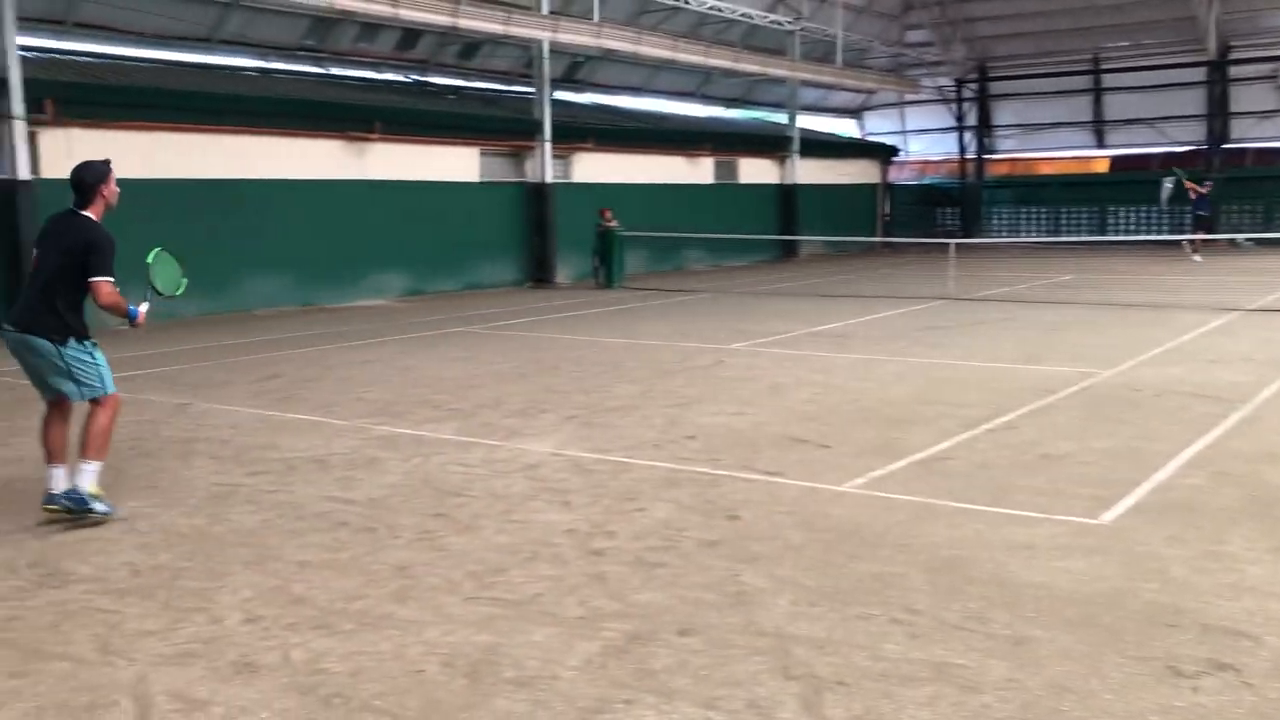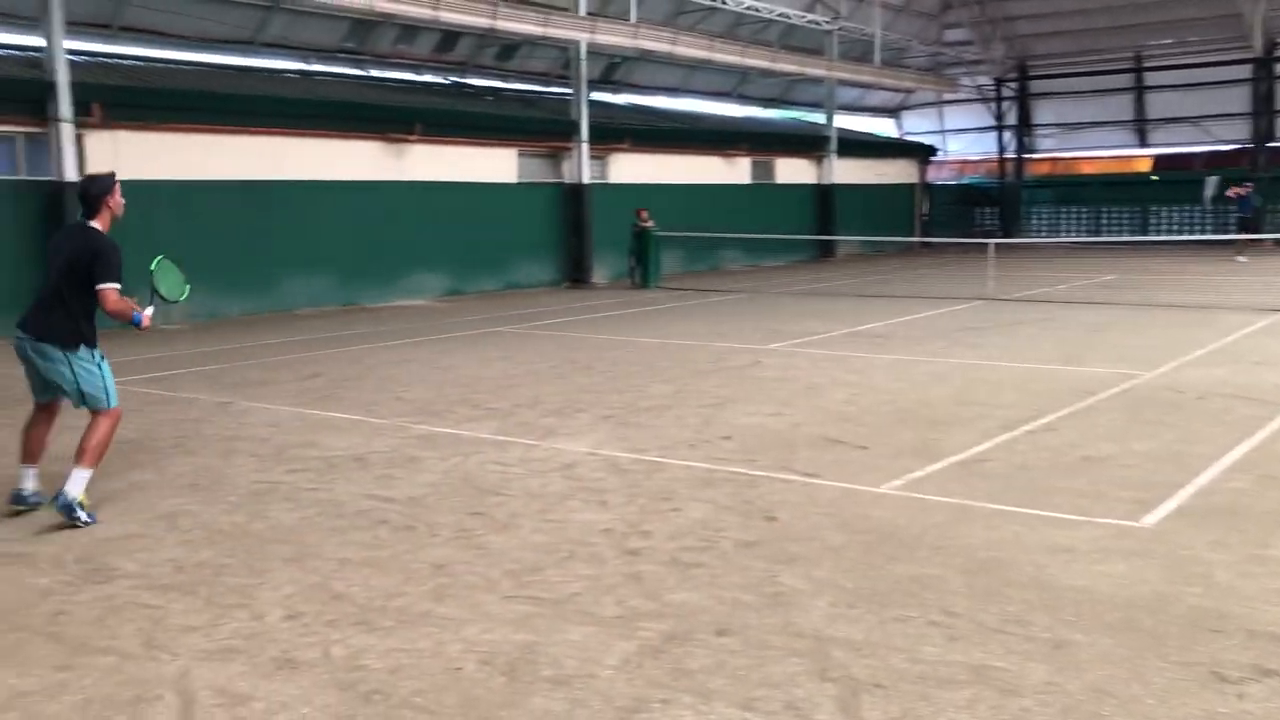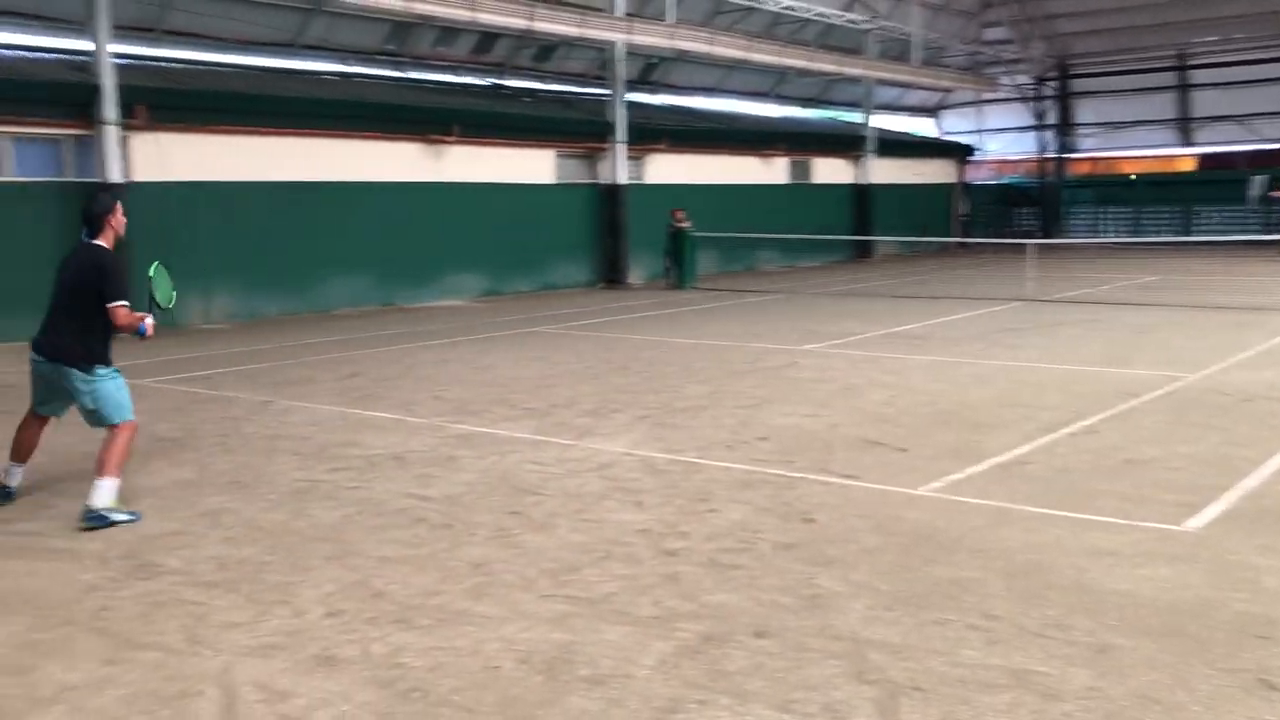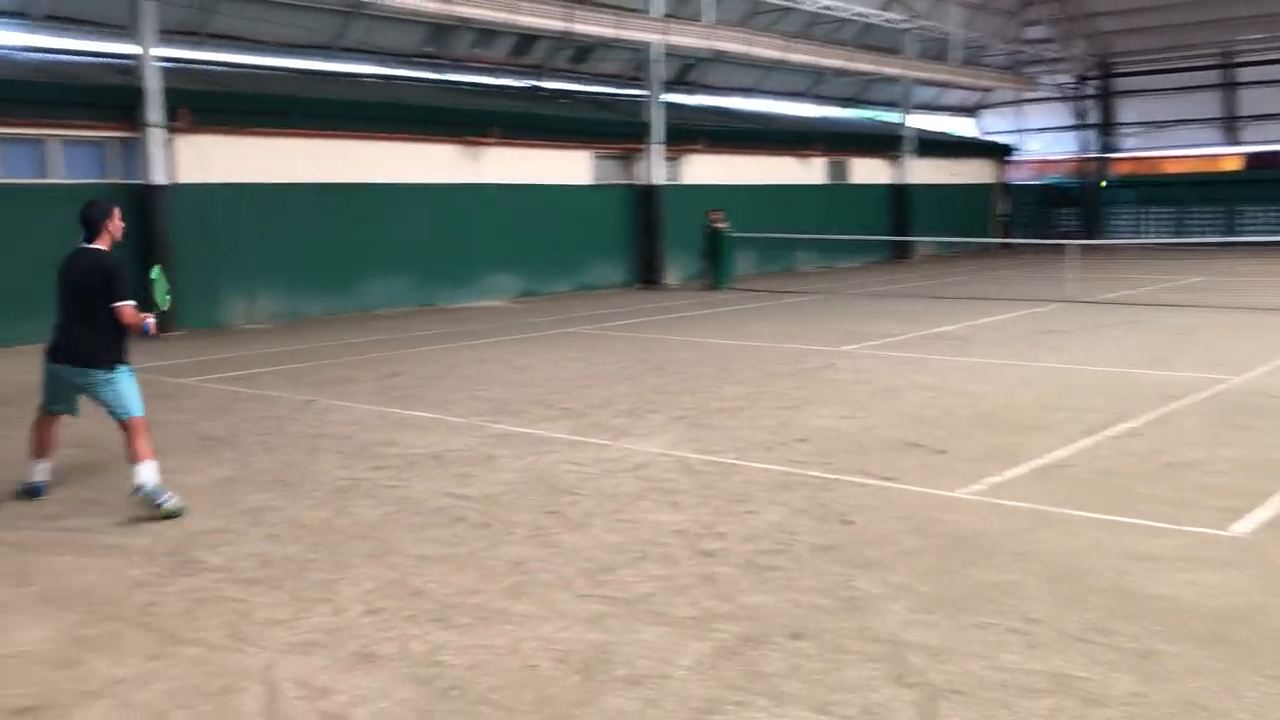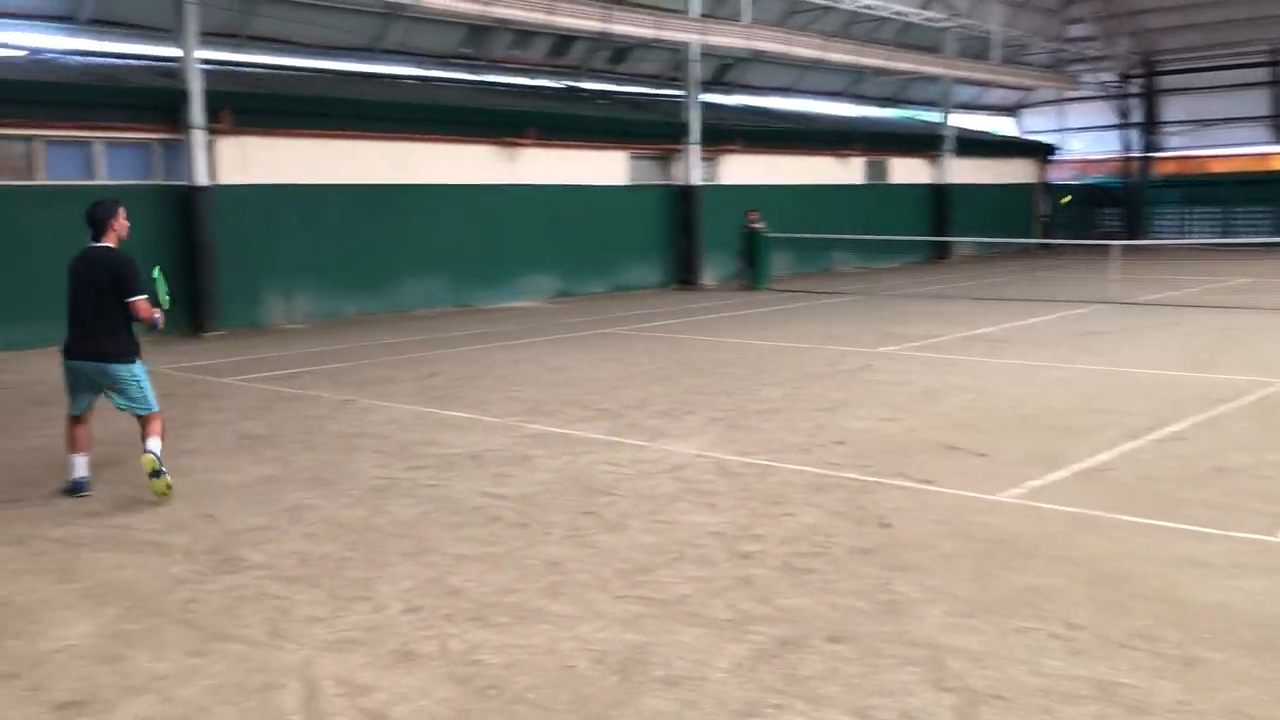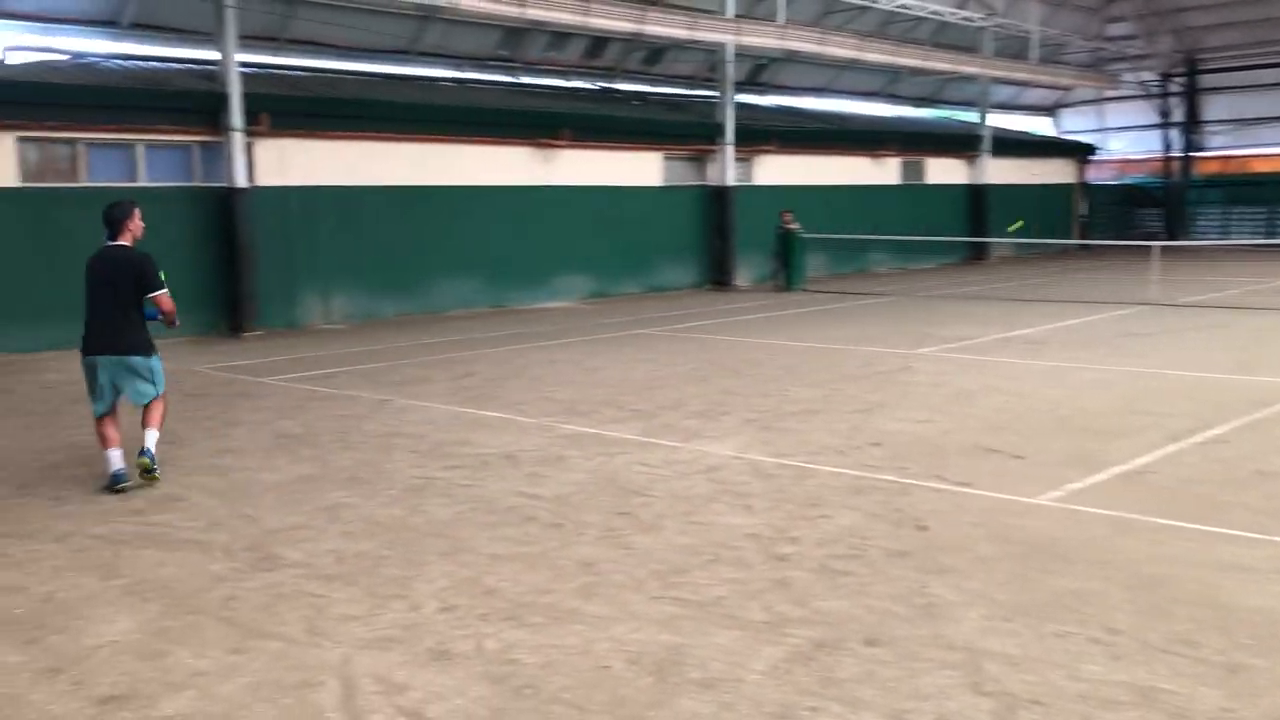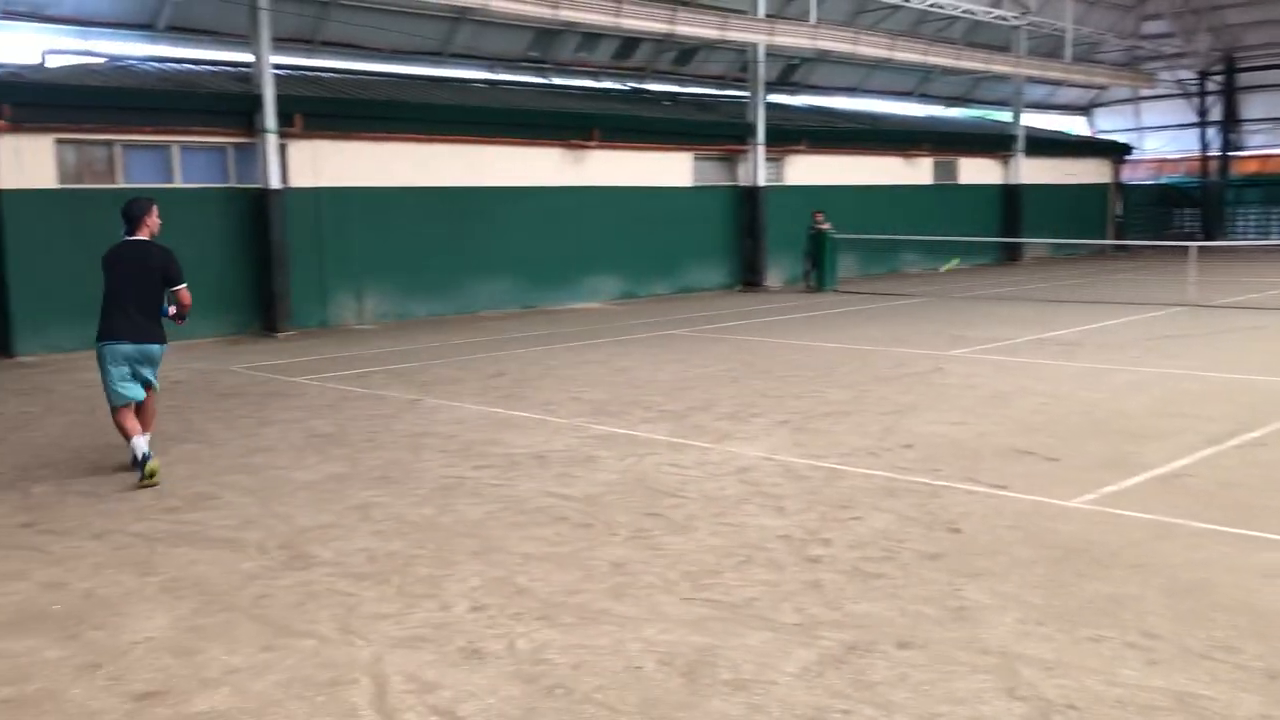
dt=0.1s
person 1, frame 1
left shoulder: (55, 224)
right shoulder: (97, 238)
right elbow: (105, 297)
right wrist: (131, 313)
right hip: (57, 336)
left knee: (59, 406)
right knee: (106, 401)
left ankle: (58, 490)
right ankle: (83, 490)
person 1, frame 2
left shoulder: (66, 235)
right shoulder: (104, 245)
right elbow: (111, 304)
left wrist: (126, 305)
right wrist: (137, 317)
left hip: (31, 336)
right hip: (66, 344)
left knee: (45, 409)
right knee: (107, 414)
left ankle: (26, 490)
right ankle: (71, 495)
person 1, frame 3
left shoulder: (74, 257)
right shoulder: (107, 262)
right elbow: (120, 320)
left wrist: (133, 318)
right wrist: (142, 326)
left hip: (46, 355)
right hip: (84, 364)
left knee: (37, 416)
right knee: (123, 427)
right ankle: (101, 506)
person 1, frame 4
left shoulder: (69, 262)
right shoulder: (110, 266)
right elbow: (128, 319)
left wrist: (136, 319)
right wrist: (146, 325)
left hip: (61, 359)
right hip: (103, 364)
left knee: (48, 414)
right knee: (136, 424)
left ankle: (36, 480)
right ankle: (149, 488)
person 1, frame 5
left shoulder: (77, 262)
right shoulder: (122, 262)
right elbow: (142, 313)
left wrist: (138, 313)
right wrist: (156, 320)
left hip: (77, 356)
right hip: (119, 358)
left knee: (79, 416)
right knee: (151, 417)
left ankle: (79, 476)
right ankle: (152, 457)
person 1, frame 6
left shoulder: (94, 262)
right shoulder: (141, 261)
right elbow: (166, 307)
right wrist: (170, 320)
left hip: (97, 353)
right hip: (137, 350)
left knee: (105, 413)
right knee: (156, 400)
left ankle: (118, 471)
right ankle: (148, 451)
person 1, frame 7
left shoulder: (110, 256)
right shoulder: (163, 255)
right elbow: (185, 300)
right wrist: (179, 314)
left hip: (113, 341)
right hip: (149, 340)
left knee: (121, 406)
right knee: (146, 391)
left ankle: (143, 455)
right ankle: (143, 452)
